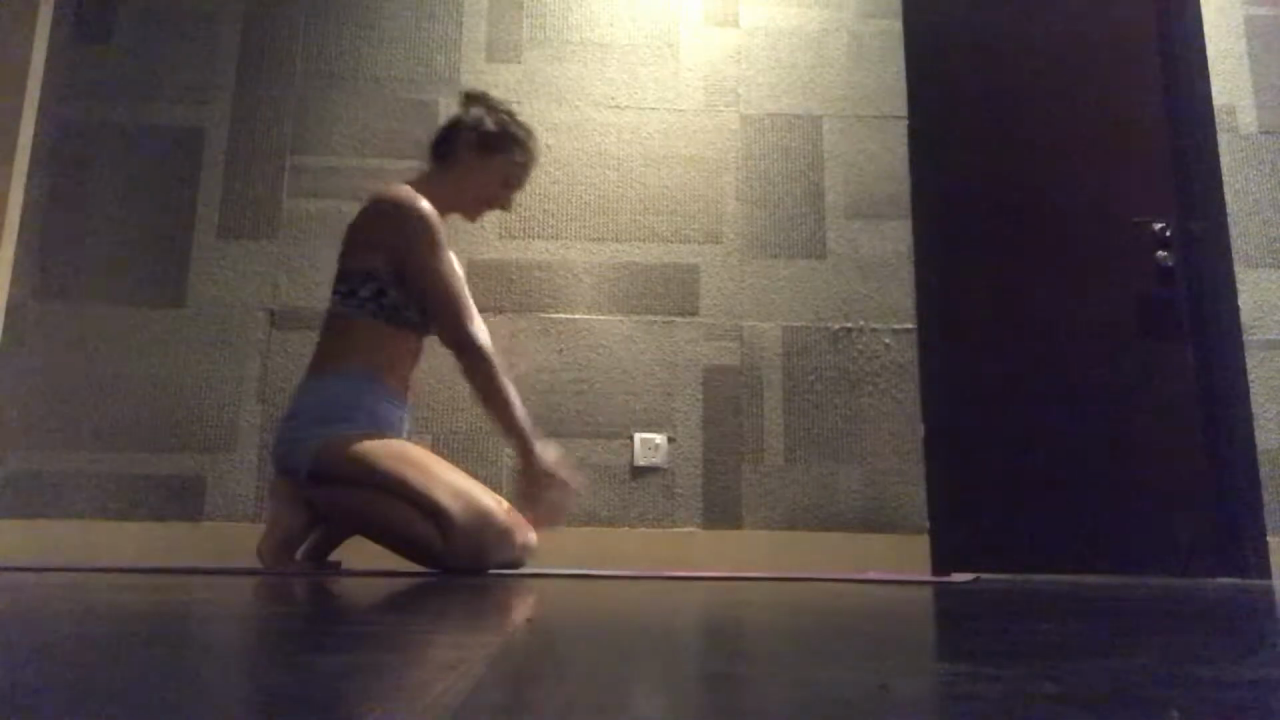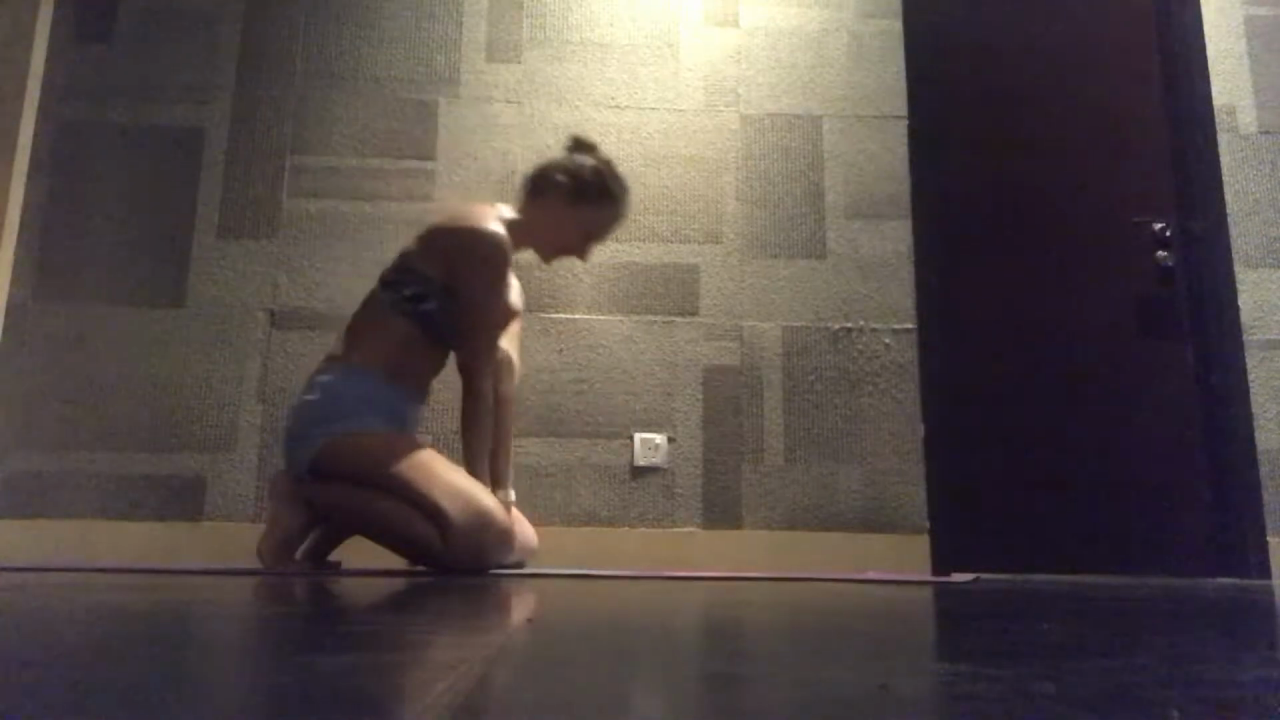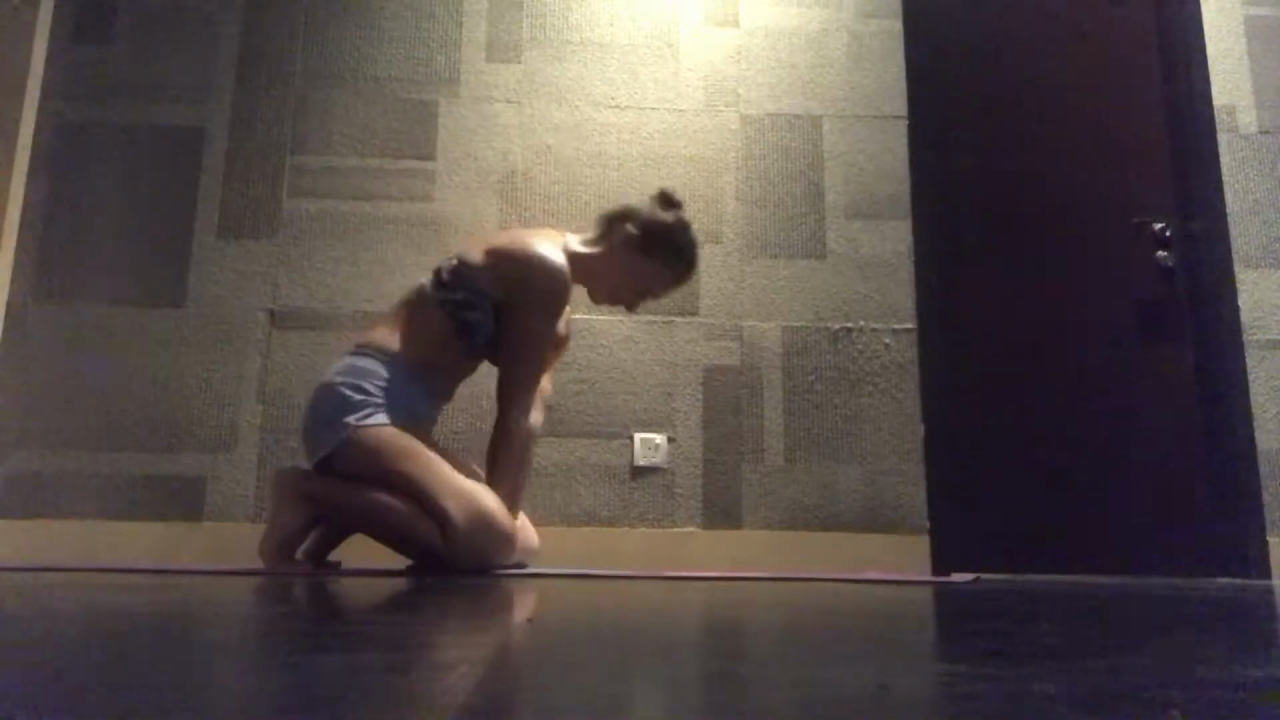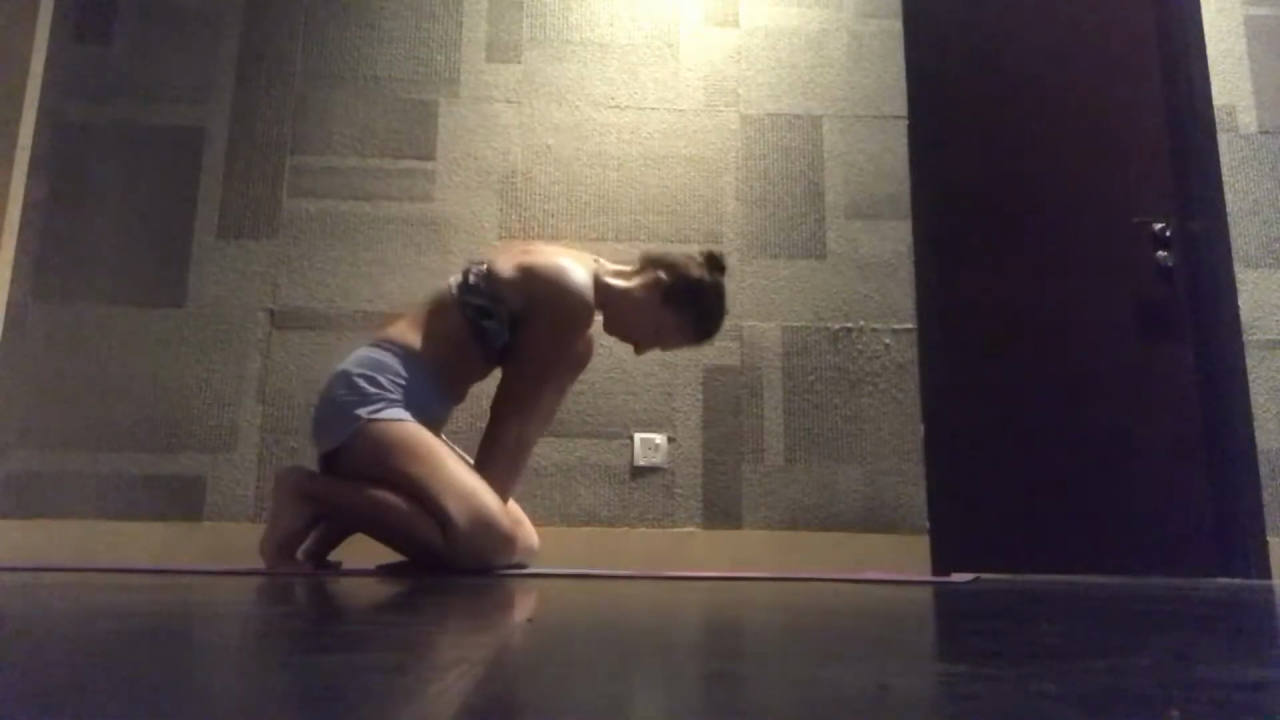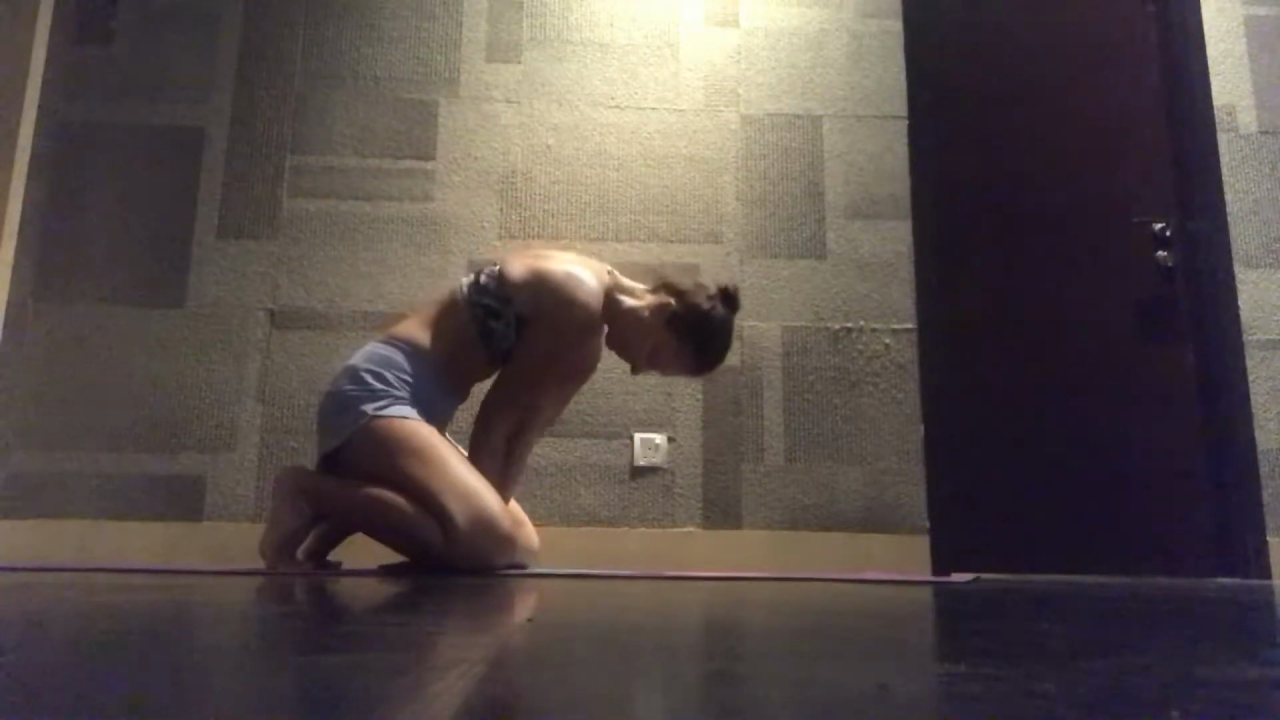
dt=0.3s
person 1, frame 1
left shoulder: (444, 260)
right shoulder: (405, 211)
left elbow: (480, 358)
right elbow: (468, 343)
left wrist: (533, 452)
right wrist: (534, 451)
left hip: (377, 428)
right hip: (334, 425)
left knee: (516, 539)
right knee: (489, 537)
left ankle: (330, 519)
right ankle: (314, 501)
person 1, frame 2
left shoulder: (508, 290)
right shoulder: (483, 237)
left elbow: (502, 390)
right elbow: (478, 382)
left wrist: (499, 496)
right wrist: (483, 497)
left hip: (382, 426)
right hip: (344, 415)
left knee: (519, 541)
right knee: (488, 536)
left ankle: (333, 517)
right ankle: (310, 498)
person 1, frame 3
left shoulder: (557, 328)
right shoulder: (545, 268)
left elbow: (527, 416)
right elbow: (515, 413)
left wrist: (501, 509)
right wrist: (496, 511)
left hip: (400, 412)
right hip: (360, 402)
left knee: (519, 542)
right knee: (489, 539)
left ankle: (332, 509)
right ankle: (309, 492)
person 1, frame 4
left shoulder: (580, 344)
right shoulder: (569, 290)
left elbow: (525, 429)
right elbow: (511, 421)
left wrist: (487, 508)
right wrist: (484, 511)
left hip: (409, 410)
right hip: (373, 395)
left knee: (520, 543)
right knee: (490, 542)
left ankle: (337, 517)
right ankle: (310, 493)
person 1, frame 5
left shoulder: (588, 349)
right shoulder: (579, 298)
left elbow: (521, 431)
right elbow: (497, 418)
left wrist: (486, 505)
right wrist: (481, 509)
left hip: (412, 404)
right hip: (378, 391)
left knee: (519, 544)
right knee: (490, 542)
left ankle: (340, 511)
right ankle: (310, 492)
